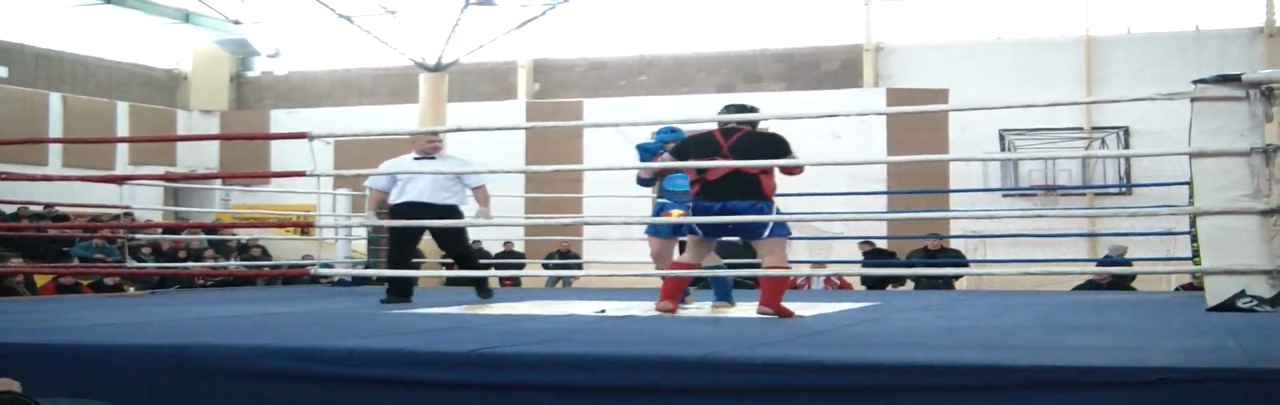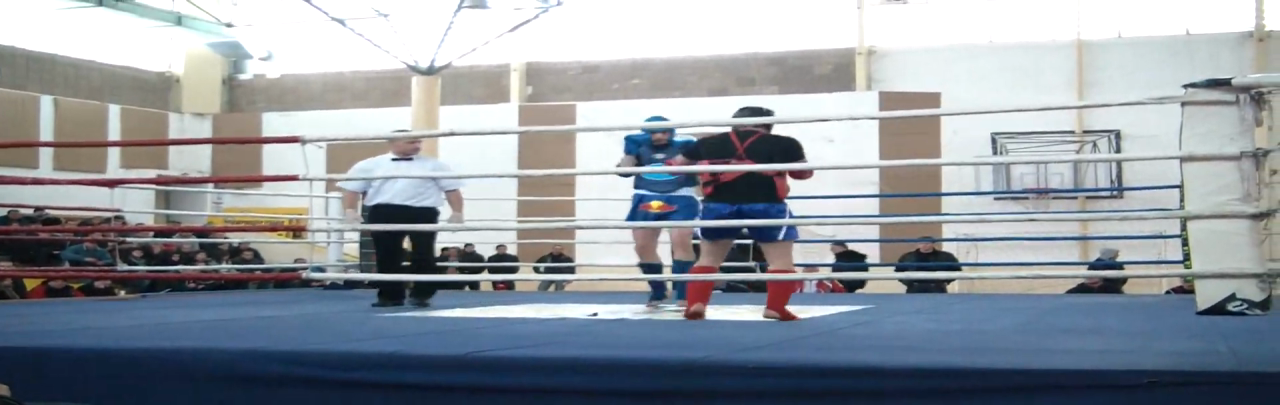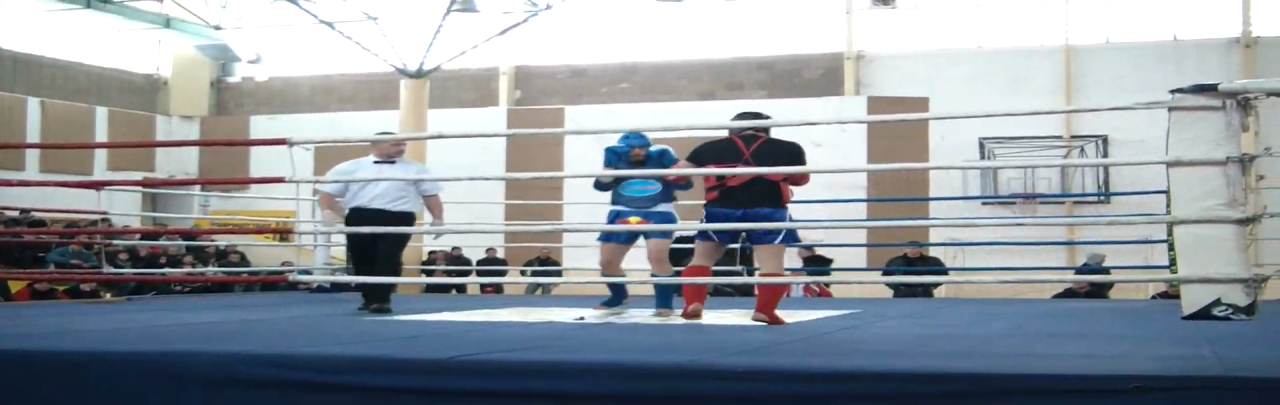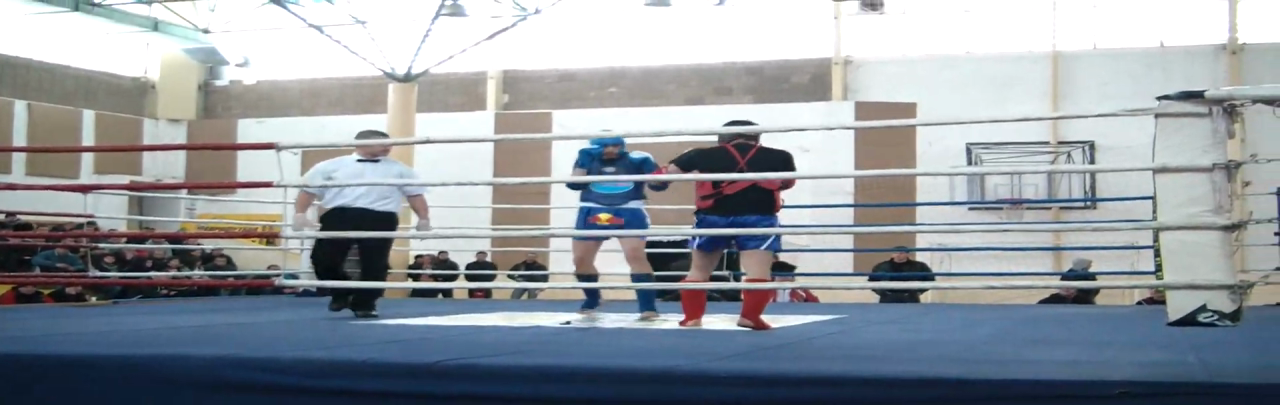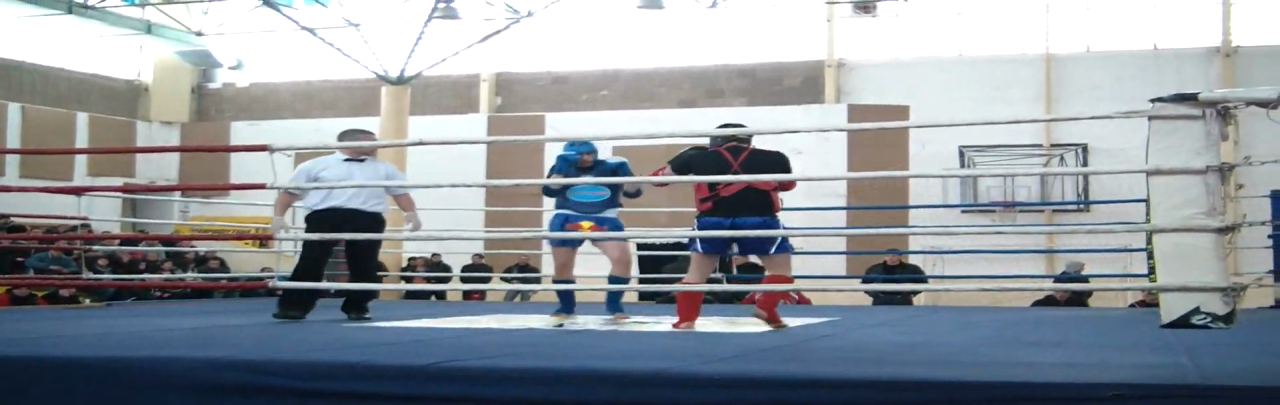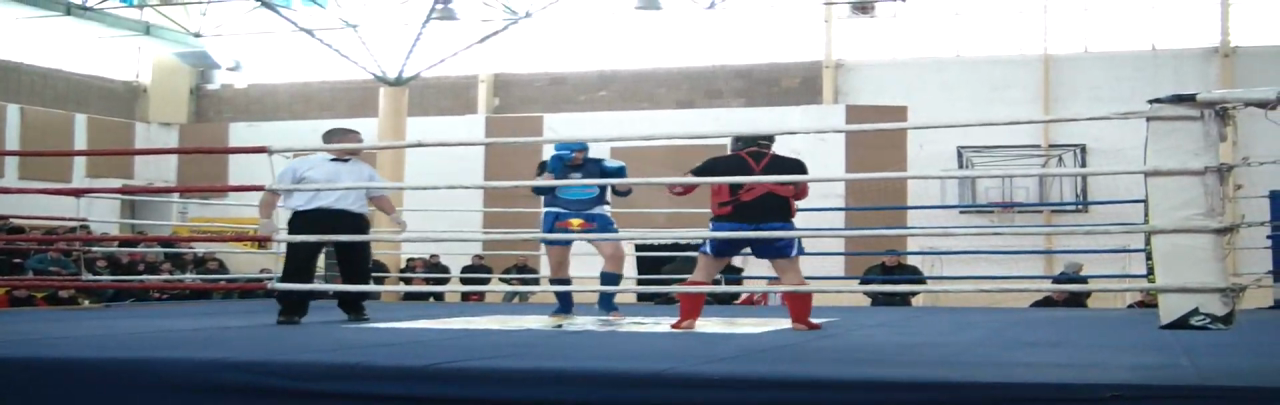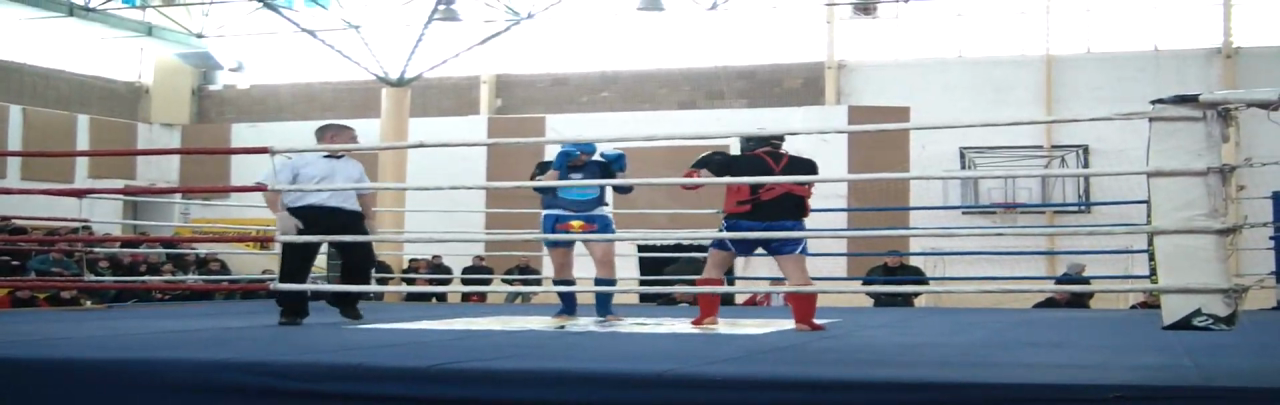
dt=0.2s
person 1, frame 1
left shoulder: (695, 142)
right shoulder: (768, 140)
right elbow: (794, 168)
left hip: (708, 203)
right hip: (752, 203)
left knee: (692, 256)
right knee: (774, 255)
left ankle: (667, 299)
right ankle: (770, 303)
person 1, frame 2
left shoulder: (708, 143)
right shoulder: (785, 144)
left elbow: (675, 166)
right elbow: (803, 173)
left hip: (718, 206)
right hip: (765, 206)
left knee: (709, 260)
right knee: (781, 262)
left ankle: (696, 304)
right ankle: (776, 308)
person 1, frame 3
left shoulder: (712, 147)
right shoulder: (788, 149)
right elbow: (801, 179)
left hip: (721, 209)
right hip: (768, 210)
left knee: (702, 259)
right knee: (771, 264)
left ankle: (693, 304)
right ankle: (764, 310)
person 1, frame 4
left shoulder: (704, 155)
right shoulder: (779, 157)
right elbow: (787, 183)
left hip: (712, 218)
right hip: (758, 218)
left knee: (699, 271)
right knee: (756, 272)
left ankle: (692, 317)
right ankle: (750, 316)
person 1, frame 5
left shoulder: (698, 158)
right shoulder: (773, 158)
left elbow: (658, 178)
right elbow: (787, 185)
left wrist: (685, 161)
left hip: (713, 220)
right hip: (758, 219)
left knee: (698, 273)
right knee: (779, 269)
left ankle: (686, 319)
right ankle: (766, 307)
person 1, frame 6
left shoulder: (719, 163)
right shoulder: (792, 165)
left elbow: (677, 187)
right elbow: (801, 193)
left wrist: (697, 175)
left hip: (729, 224)
right hip: (775, 224)
left knee: (703, 274)
right knee: (791, 275)
left ankle: (687, 318)
right ankle: (800, 320)
person 1, frame 7
left shoulder: (735, 162)
right shoulder: (805, 164)
left elbow: (691, 180)
right elbow: (806, 187)
left wrist: (702, 164)
left hip: (743, 222)
right hip: (787, 223)
left knee: (714, 268)
right knee: (797, 274)
left ankle: (708, 315)
right ankle: (804, 320)
person 2, frame 1
left shoulder: (456, 164)
right shoulder: (394, 165)
left elbow: (477, 185)
right elbow: (378, 190)
left wrist: (484, 208)
right wrist: (371, 212)
left hip: (446, 211)
right hip: (406, 211)
left knee: (460, 250)
right knee: (400, 254)
left ankle: (481, 284)
right ankle: (399, 292)
person 2, frame 2
left shoulder: (434, 165)
right shoulder: (369, 165)
left elbow: (451, 189)
right elbow: (351, 190)
left wrist: (457, 213)
right wrist: (350, 211)
left hip: (422, 213)
right hip: (384, 214)
left knee: (422, 253)
right knee: (387, 257)
left ankle: (421, 294)
right ankle: (390, 295)
person 2, frame 3
left shoulder: (415, 169)
right shoulder: (349, 168)
left elbow: (431, 195)
right elbow: (328, 192)
left wrist: (438, 219)
right wrist: (329, 213)
left hip: (398, 218)
right hip: (361, 217)
left knee: (389, 259)
right knee: (363, 262)
left ankle: (379, 299)
right ankle: (372, 297)
person 2, frame 4
left shoulder: (398, 169)
right shoulder: (331, 166)
left elbow: (414, 194)
right elbow: (308, 190)
left wrist: (423, 219)
right wrist: (300, 214)
left hip: (379, 219)
right hip: (340, 216)
left knee: (374, 264)
right knee: (323, 258)
left ankle: (365, 304)
right ankle: (343, 295)
person 2, frame 5
left shoulder: (383, 168)
right shoulder: (316, 166)
left elbow: (400, 192)
right elbow: (289, 191)
left wrist: (411, 213)
right wrist: (279, 217)
left hip: (367, 220)
right hip: (325, 217)
left knee: (364, 266)
right knee: (311, 262)
left ankle: (357, 307)
right ankle: (294, 306)
person 2, frame 6
left shoulder: (364, 169)
right shoulder: (300, 164)
left elbow: (377, 195)
right elbow: (273, 192)
left wrist: (394, 214)
right wrist: (265, 219)
left hip: (352, 220)
right hip: (310, 218)
left knee: (358, 265)
right knee: (299, 266)
left ankle: (353, 306)
right ankle: (291, 311)
person 2, frame 7
left shoulder: (354, 165)
right shoulder: (295, 159)
left elbow: (363, 194)
right elbow: (271, 188)
left wrist: (369, 220)
right wrist: (281, 214)
right hip: (304, 218)
left knee: (363, 258)
right knee: (296, 266)
left ankle: (345, 302)
right ankle: (292, 311)
person 3, frame 1
right shoulder: (658, 157)
right elbow: (644, 181)
right wrist: (645, 159)
right hip: (667, 210)
right knee: (658, 255)
left ankle: (723, 296)
person 3, frame 2
left shoulder: (685, 146)
right shoulder: (639, 149)
right elbow: (624, 171)
right wrist: (629, 150)
left hip: (681, 200)
right hip: (646, 201)
left knee: (681, 242)
right knee: (643, 248)
left ankle: (682, 292)
right ankle: (659, 290)
person 3, frame 3
left shoulder: (662, 160)
right shoulder: (616, 163)
left elbow: (684, 184)
right elbow: (601, 185)
left wrist: (670, 161)
right wrist: (610, 162)
left hip: (659, 215)
right hip: (622, 216)
left knee: (657, 257)
right knee: (607, 262)
left ankle: (664, 302)
right ankle: (618, 296)
person 3, frame 4
left shoulder: (634, 161)
right shoulder: (587, 162)
left elbow: (659, 185)
right elbow: (574, 184)
left wrist: (650, 167)
right wrist: (583, 163)
left hip: (629, 213)
right hip: (592, 214)
left knee: (635, 255)
right knee: (580, 259)
left ankle: (647, 305)
right ankle: (593, 298)
person 3, frame 5
left shoulder: (610, 168)
right shoulder: (560, 168)
left elbow: (633, 192)
right elbow: (550, 191)
left wrist: (625, 172)
right wrist: (560, 168)
left hip: (605, 221)
right hip: (567, 221)
left knee: (622, 259)
right knee: (562, 267)
left ankle: (613, 304)
right ankle: (567, 306)
person 3, frame 6
left shoulder: (599, 166)
right shoulder: (547, 166)
left elbow: (623, 191)
right elbow: (539, 189)
left wrist: (620, 175)
right wrist: (553, 169)
left hip: (595, 218)
right hip: (558, 218)
left knee: (615, 255)
right knee: (558, 265)
left ankle: (606, 302)
right ankle: (565, 306)
person 3, frame 7
left shoulder: (601, 166)
right shoulder: (547, 166)
left elbow: (624, 188)
right elbow: (541, 186)
left wrist: (620, 168)
right wrist: (557, 165)
left hip: (595, 218)
right hip: (557, 219)
left knee: (605, 260)
right knee: (561, 266)
left ankle: (604, 309)
right ankle: (569, 307)
